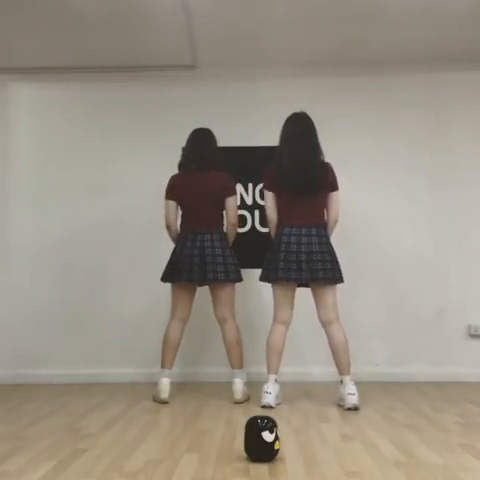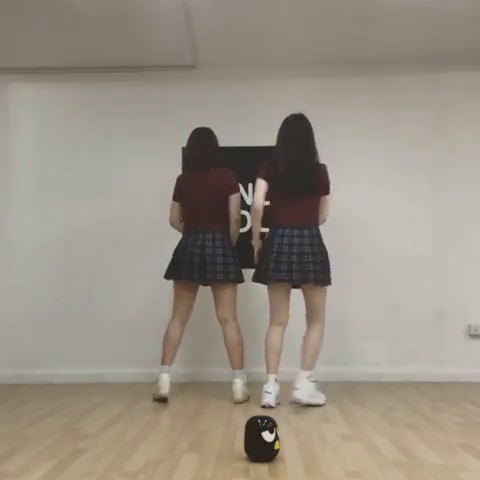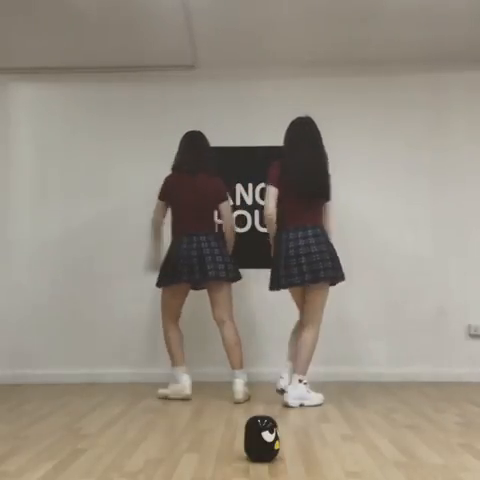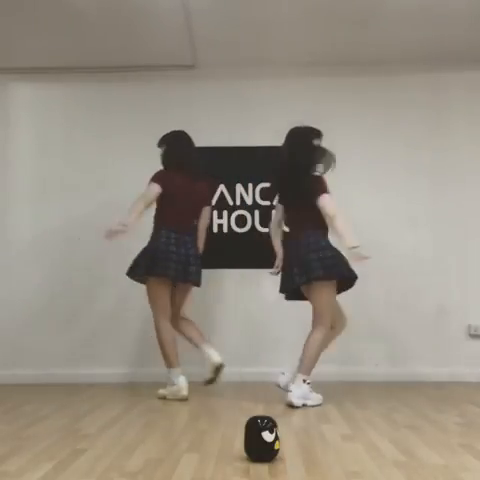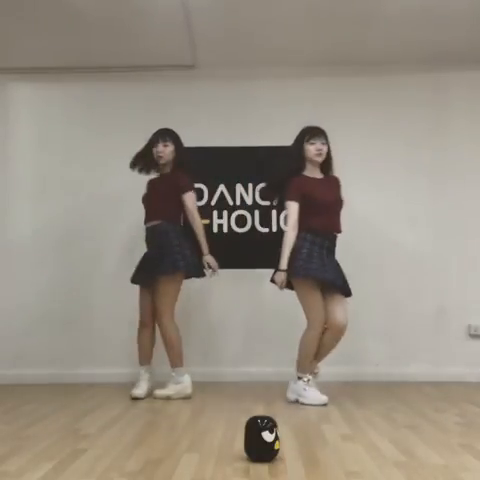
dt=0.3s
person 1, frame 1
left shoulder: (274, 172)
right shoulder: (325, 170)
left elbow: (271, 216)
right elbow: (333, 216)
left hip: (285, 244)
right hip: (318, 243)
left knee: (280, 320)
right knee: (331, 320)
left ankle: (271, 387)
right ankle: (348, 387)
person 1, frame 2
left shoulder: (270, 169)
right shoulder: (320, 171)
left elbow: (257, 204)
right elbow: (323, 216)
left wrist: (256, 238)
left hip: (279, 243)
right hip: (311, 243)
left knee: (278, 322)
right knee: (316, 320)
left ankle: (270, 386)
right ankle: (305, 382)
person 1, frame 3
left shoulder: (279, 170)
right shoulder: (322, 175)
left elbow: (270, 212)
left wrist: (274, 241)
left hip: (288, 245)
right hip: (316, 244)
left knee: (306, 317)
right knee: (312, 322)
left ankle: (288, 375)
right ankle: (297, 386)
person 1, frame 4
left shoulder: (289, 182)
right shoulder: (314, 179)
left elbow: (275, 223)
right elbow: (331, 213)
left wrist: (280, 255)
right wrist: (351, 244)
left hip: (300, 253)
right hip: (312, 250)
left knee: (334, 320)
right knee: (325, 322)
left ankle: (294, 375)
right ankle: (300, 385)
person 1, frame 5
left shoulder: (334, 182)
right shoulder: (296, 182)
right elbow: (291, 226)
right wrist: (283, 266)
left hip: (327, 255)
right hip: (306, 252)
left knee: (338, 322)
right knee: (317, 323)
left ankle: (308, 368)
right ankle: (301, 382)
person 2, frame 1
left shoulder: (176, 181)
right shoulder: (224, 180)
left elbow: (170, 223)
right elbow: (232, 222)
left hip: (187, 248)
right hip: (217, 246)
left knee: (177, 319)
right knee: (227, 318)
left ankle: (164, 383)
right ankle: (239, 384)
person 2, frame 2
left shoulder: (182, 180)
right shoulder: (227, 177)
left elbow: (174, 221)
right elbow: (235, 218)
left hip: (189, 247)
right hip: (220, 247)
left knee: (179, 318)
right knee: (228, 318)
left ankle: (163, 380)
right ankle: (239, 385)
person 2, frame 3
left shoulder: (171, 181)
right shoulder: (215, 184)
left elbow: (157, 220)
right elbow: (229, 225)
left wrist: (155, 249)
right wrist: (226, 254)
left hip: (181, 251)
right hip: (212, 249)
left knee: (170, 320)
right knee: (225, 320)
left ankle: (182, 381)
right ankle: (240, 384)
person 2, frame 4
left shoulder: (165, 176)
right shoulder: (202, 185)
left elbow: (145, 199)
right elbow: (202, 228)
left wrist: (126, 223)
right wrist: (194, 257)
left hip: (163, 248)
right hip: (186, 250)
left knee: (162, 319)
right knee: (176, 316)
left ankle: (178, 382)
right ankle: (212, 354)
person 2, frame 5
left shoulder: (178, 178)
right shoulder: (153, 183)
left elbow: (193, 215)
left wrist: (205, 251)
left hip: (170, 245)
right hip: (157, 249)
left knee: (163, 315)
right knee: (146, 316)
left ankle: (181, 381)
right ankle: (144, 378)
